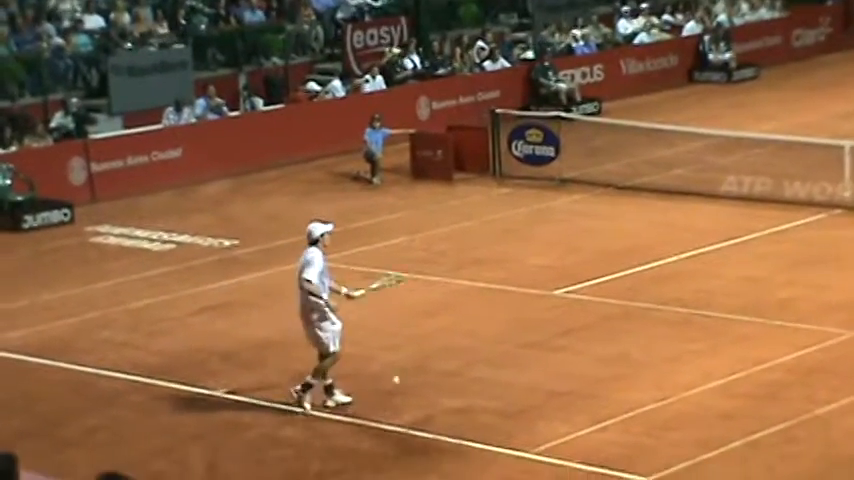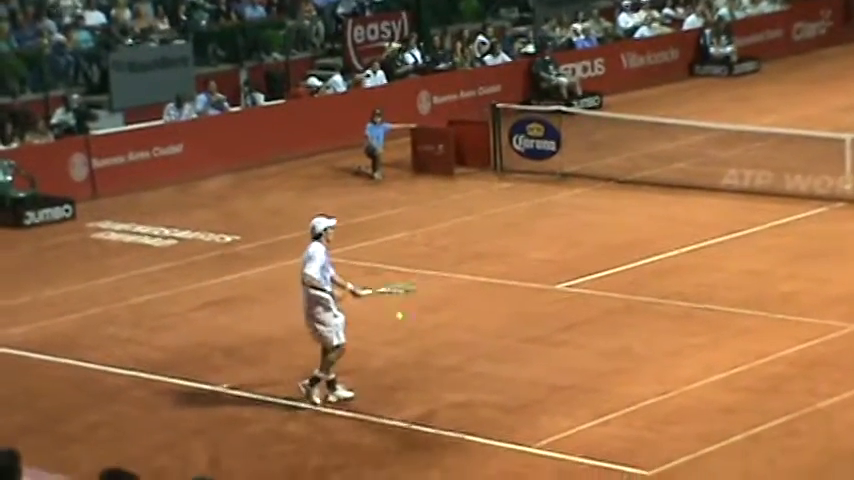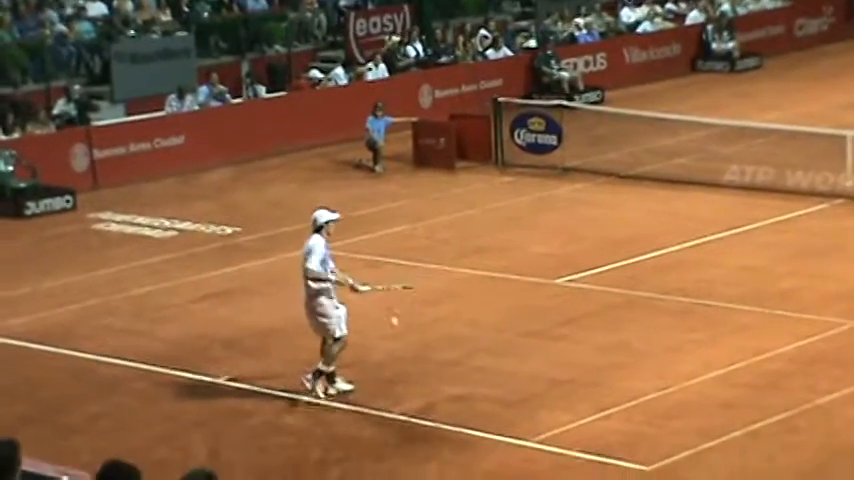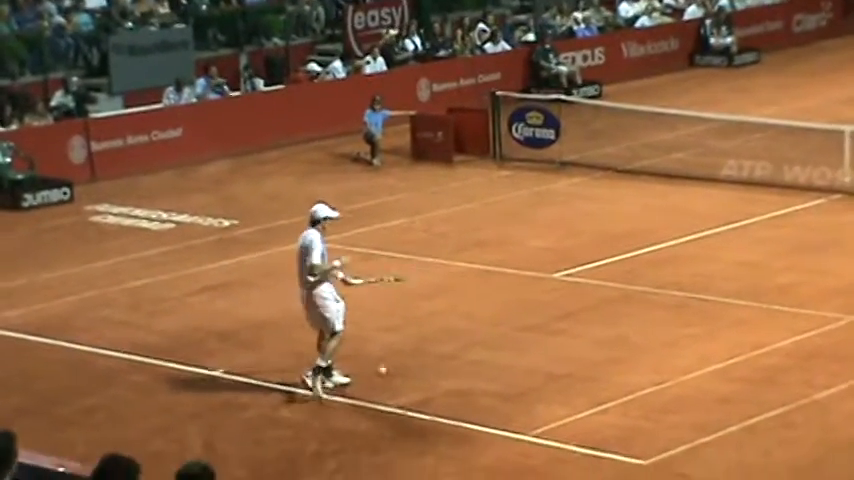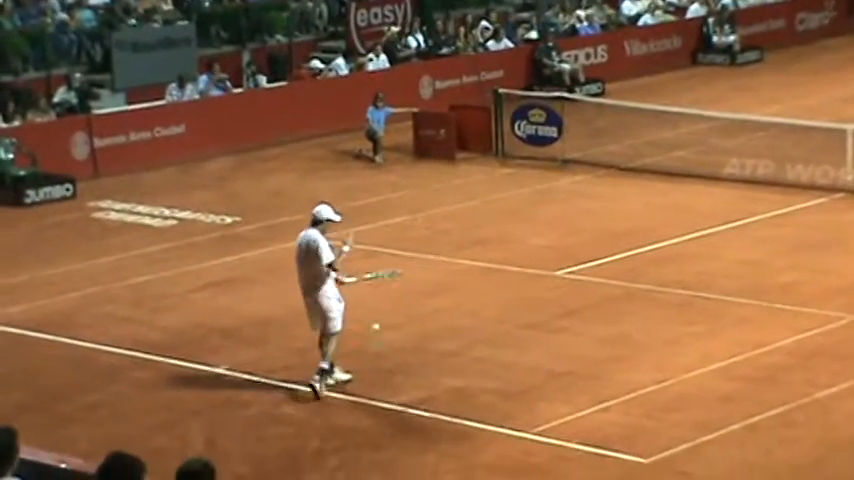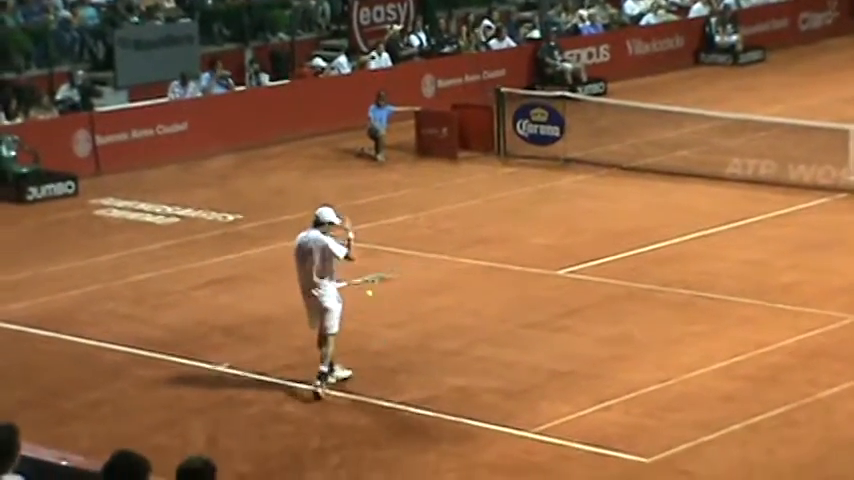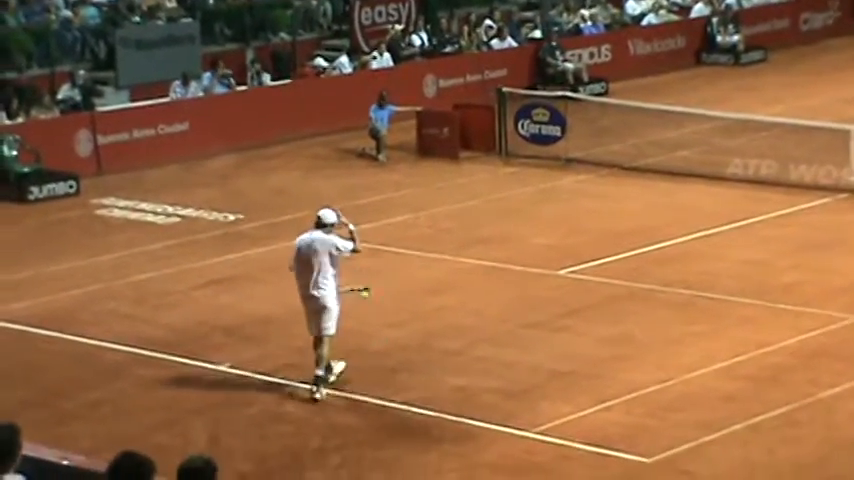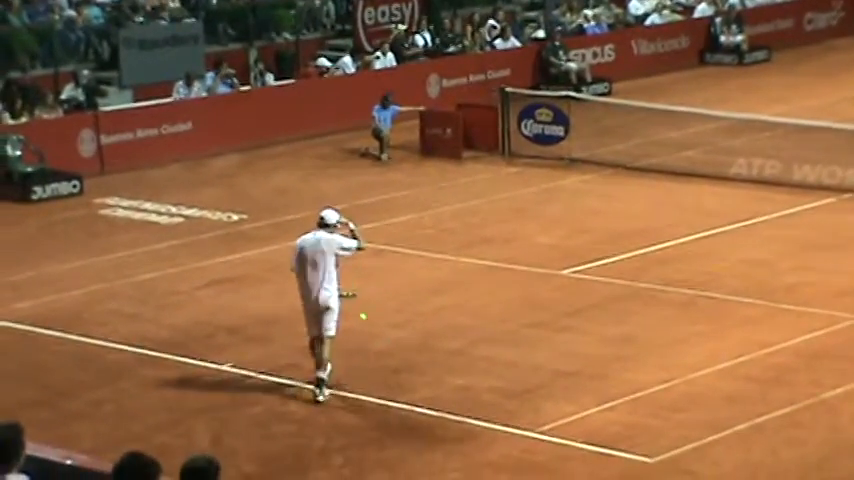
dt=0.1s
person 1, frame 1
left shoulder: (314, 256)
right shoulder: (314, 257)
left elbow: (326, 282)
right elbow: (304, 283)
left wrist: (346, 291)
right wrist: (326, 300)
left hip: (315, 312)
right hip: (318, 314)
left knee: (324, 353)
right knee: (333, 354)
left ankle: (330, 393)
right ankle: (303, 389)
person 1, frame 2
left shoulder: (319, 250)
right shoulder: (317, 252)
left elbow: (331, 275)
right elbow: (306, 279)
left wrist: (352, 288)
right wrist: (330, 291)
left hip: (320, 306)
right hip: (321, 307)
left knee: (328, 347)
right knee: (339, 347)
left ankle: (333, 388)
right ankle: (312, 383)
person 1, frame 3
left shoulder: (318, 243)
right shoulder: (317, 245)
left elbow: (329, 267)
right elbow: (310, 273)
left wrist: (352, 283)
right wrist: (334, 279)
left hip: (317, 300)
right hip: (322, 301)
left knee: (327, 339)
right knee: (341, 339)
left ankle: (331, 381)
right ankle: (315, 377)
person 1, frame 4
left shoulder: (310, 236)
right shoulder: (314, 239)
right elbow: (316, 269)
left wrist: (342, 277)
right wrist: (337, 264)
left hip: (313, 294)
right hip: (321, 293)
left knee: (324, 333)
right knee: (337, 334)
left ankle: (328, 374)
right ankle: (315, 373)
person 1, frame 5
left shoulder: (303, 236)
right shoulder: (319, 240)
right elbow: (332, 265)
left wrist: (337, 277)
right wrist: (342, 251)
left hip: (309, 293)
right hip: (325, 294)
left knee: (324, 333)
right knee: (333, 335)
left ankle: (331, 372)
right ankle: (319, 377)
person 1, frame 6
left shoulder: (301, 238)
right shoulder: (324, 240)
right elbow: (350, 256)
right wrist: (349, 233)
left hip: (308, 293)
right hip: (325, 294)
left knee: (322, 332)
right knee: (329, 336)
left ankle: (331, 370)
right ankle: (320, 380)
person 1, frame 7
left shoulder: (300, 241)
right shoulder: (328, 241)
left elbow: (294, 269)
right elbow: (356, 248)
right wrist: (350, 226)
left hip: (307, 297)
right hip: (326, 296)
left knee: (317, 335)
right knee: (325, 339)
left ankle: (328, 370)
right ankle: (317, 385)
person 1, frame 8
left shoulder: (301, 242)
right shoulder: (333, 240)
left elbow: (296, 271)
right elbow: (360, 245)
right wrist: (350, 225)
left hip: (307, 297)
right hip: (327, 298)
left knee: (314, 337)
right knee: (325, 340)
left ankle: (320, 372)
right ankle: (320, 387)
